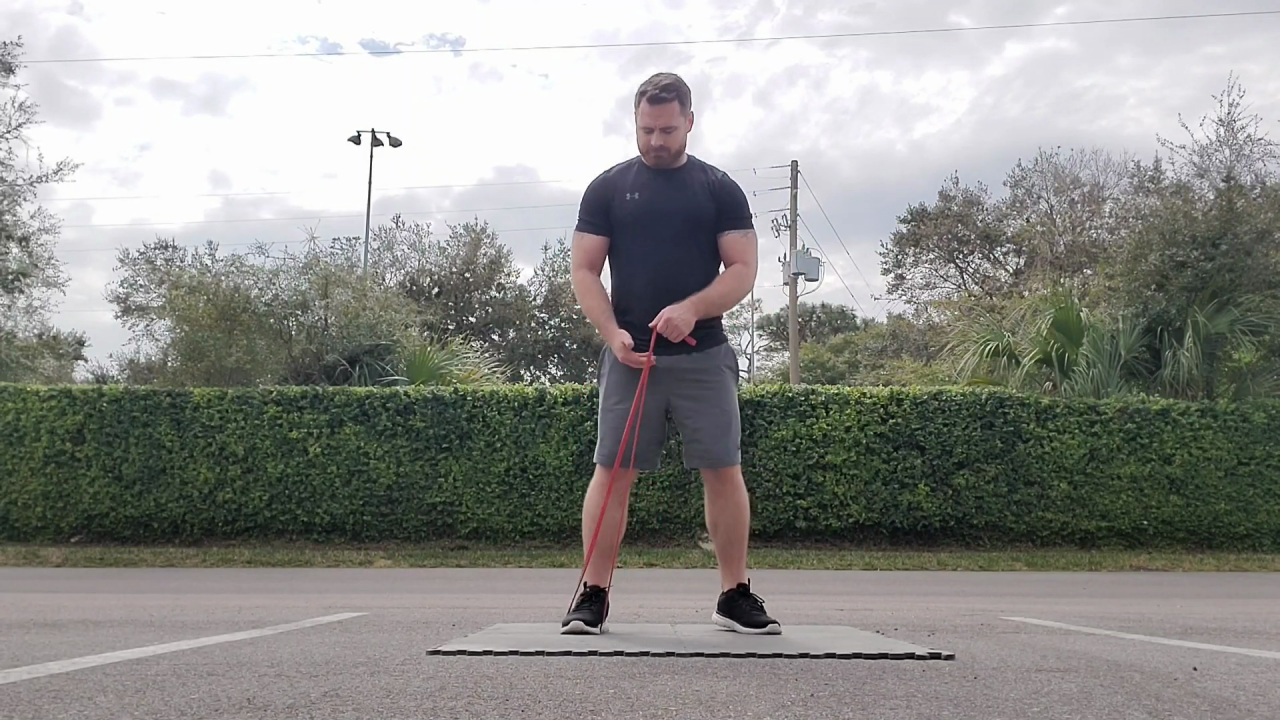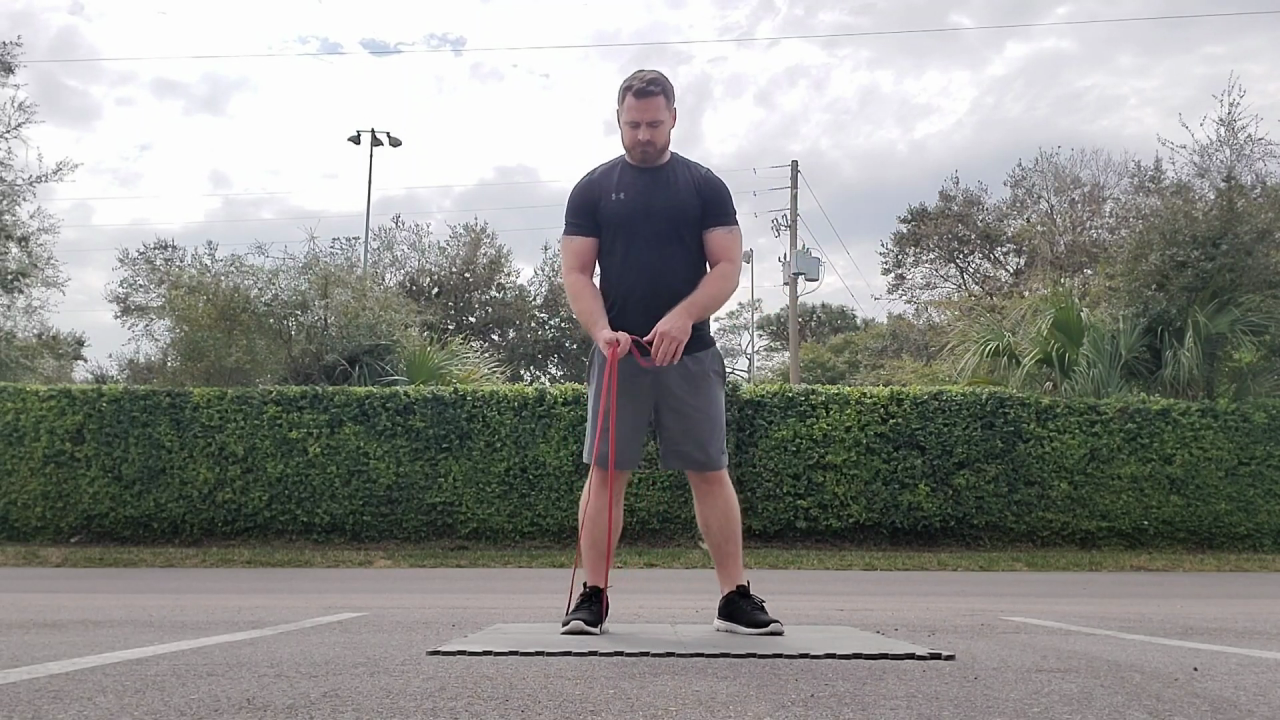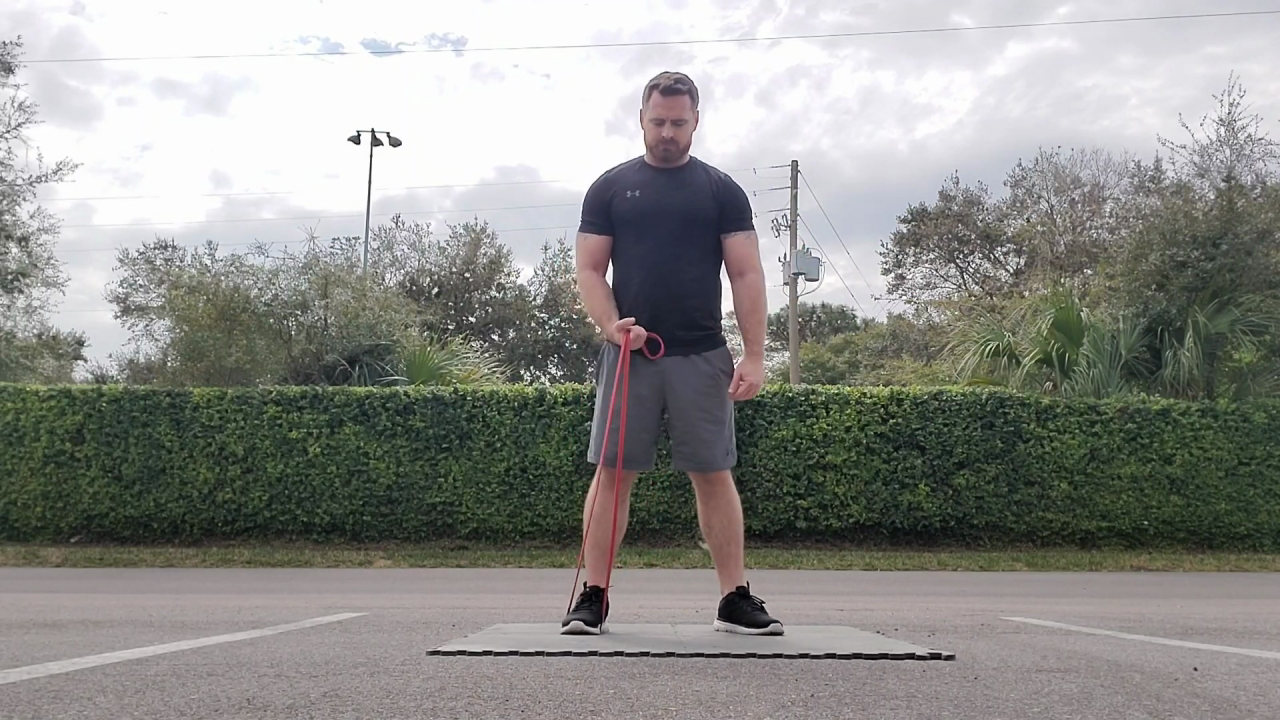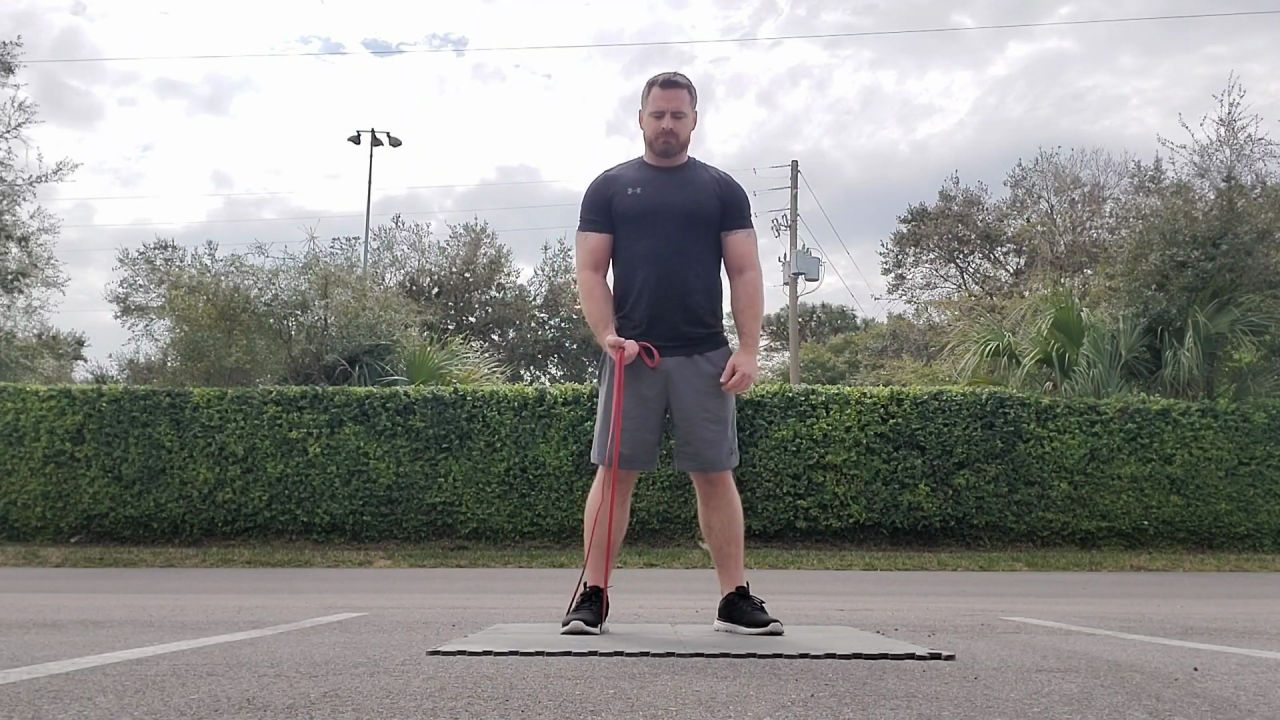
dt=0.4s
person 1, frame 1
left shoulder: (718, 187)
right shoulder: (607, 188)
left elbow: (743, 269)
right elbow: (584, 270)
left wrist: (691, 310)
right wrist: (613, 335)
left hip: (704, 354)
right hip: (630, 355)
left knee: (723, 470)
right knee: (612, 471)
left ankle: (735, 596)
right ankle: (593, 595)
person 1, frame 2
left shoulder: (704, 185)
right shoulder: (593, 188)
left elbow: (726, 265)
right elbow: (576, 271)
left wrist: (682, 317)
right wrist: (598, 329)
left hip: (690, 355)
right hip: (619, 356)
left knee: (710, 473)
right knee: (606, 472)
left ankle: (736, 599)
right ankle: (592, 597)
person 1, frame 3
left shoulder: (721, 190)
right shoulder: (610, 187)
left elbow: (747, 275)
right elbow: (589, 269)
left wrist: (754, 355)
right wrist: (610, 325)
left hip: (702, 357)
right hip: (630, 357)
left knee: (713, 475)
right knee: (613, 472)
left ankle: (735, 600)
right ankle: (592, 597)
person 1, frame 4
left shoulder: (722, 188)
right shoulder: (610, 186)
left elbow: (745, 272)
right elbow: (591, 271)
left wrist: (748, 349)
right wrist: (607, 336)
left hip: (705, 356)
right hip: (633, 357)
left knee: (715, 475)
right knee: (615, 471)
left ankle: (735, 599)
right ankle: (592, 596)
